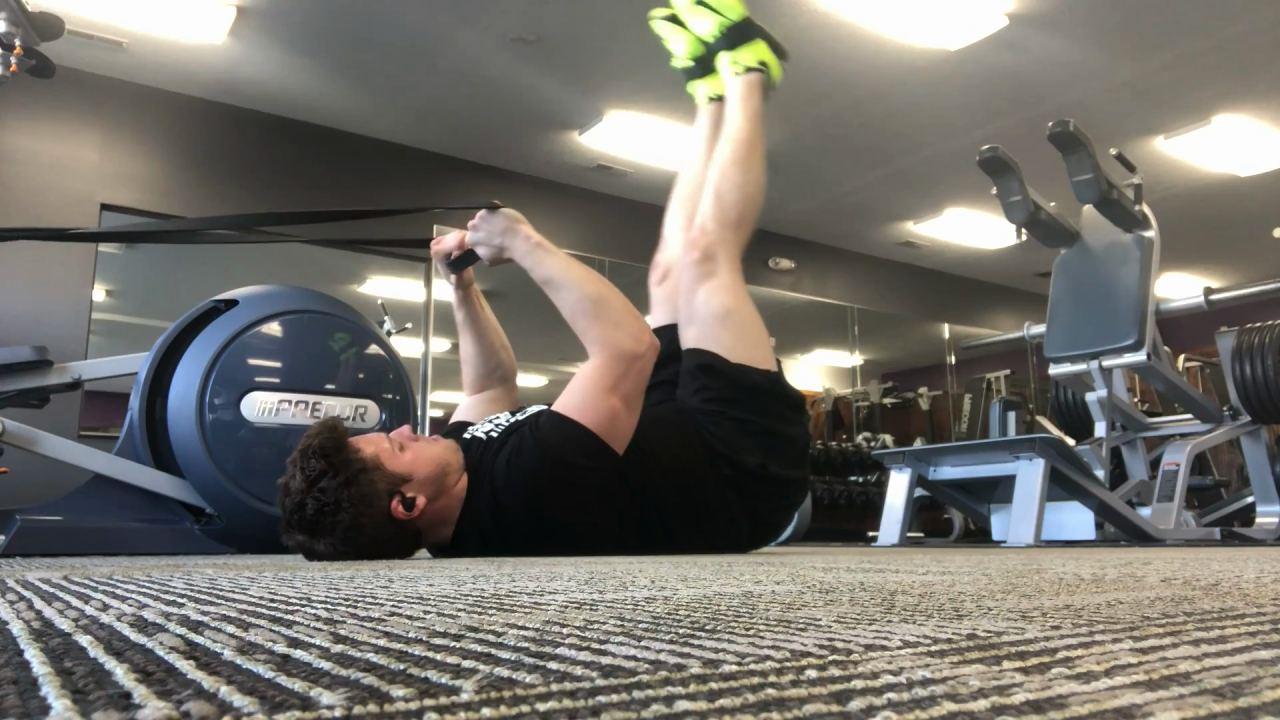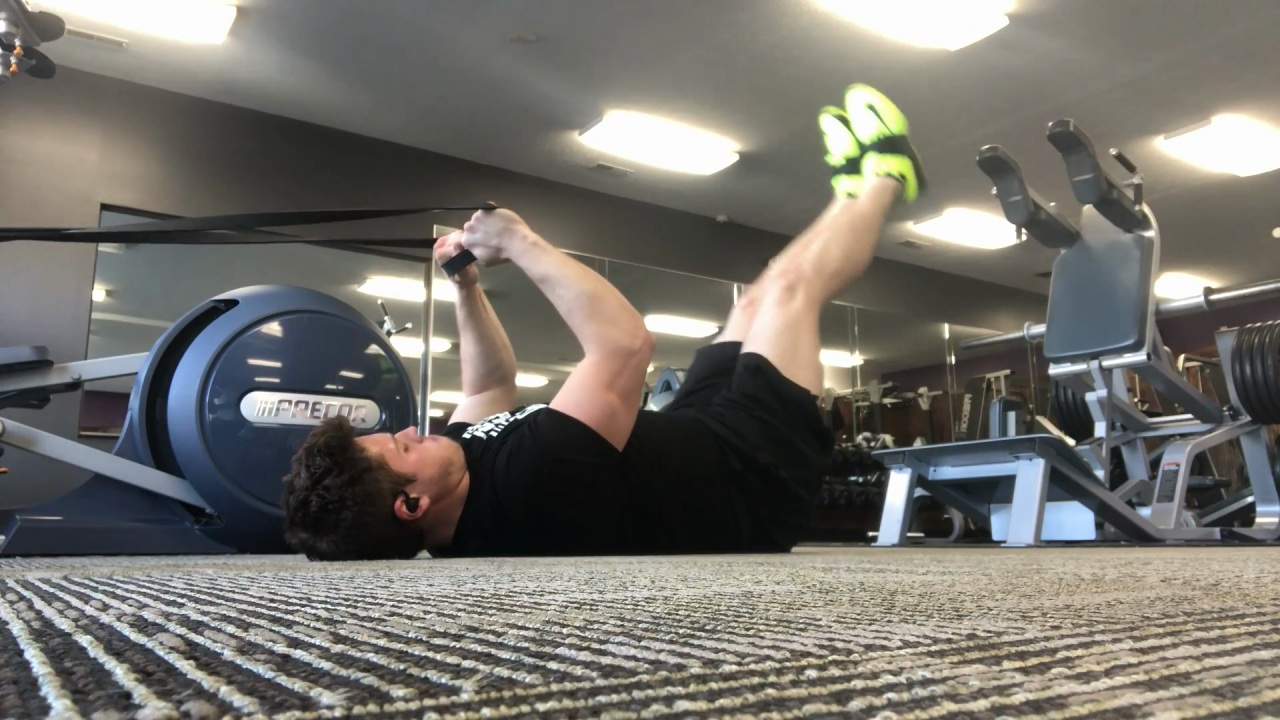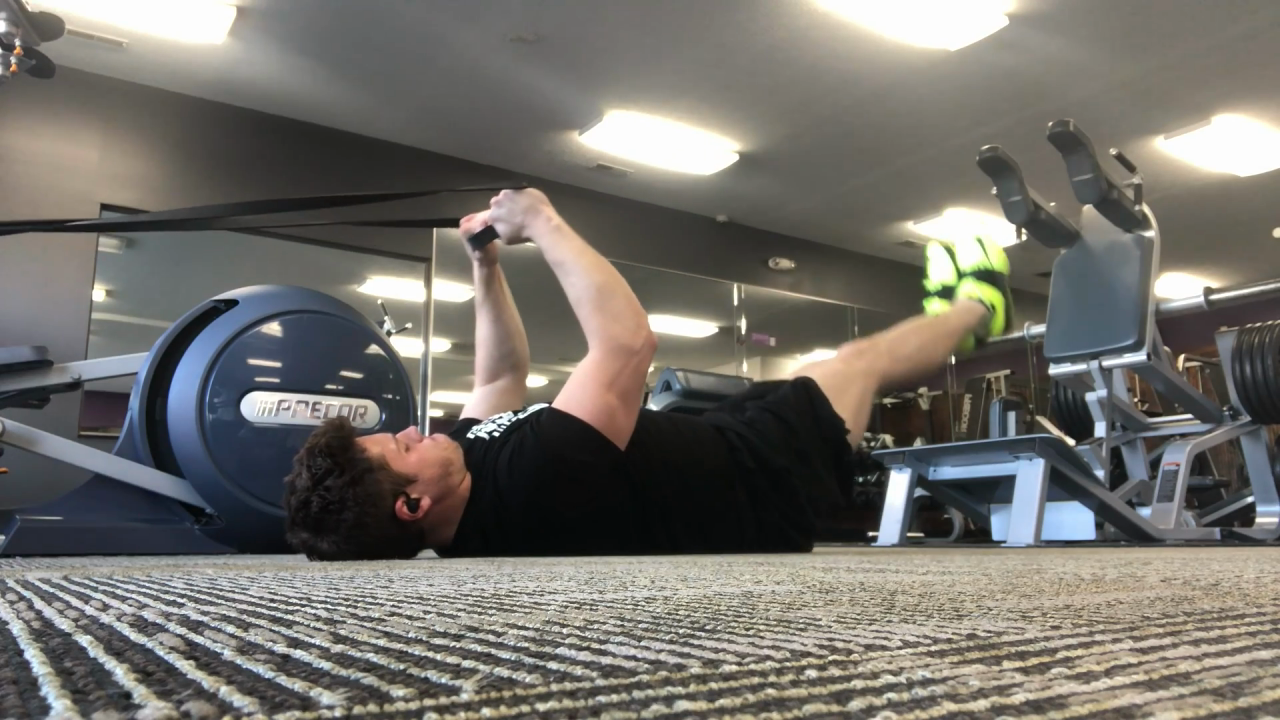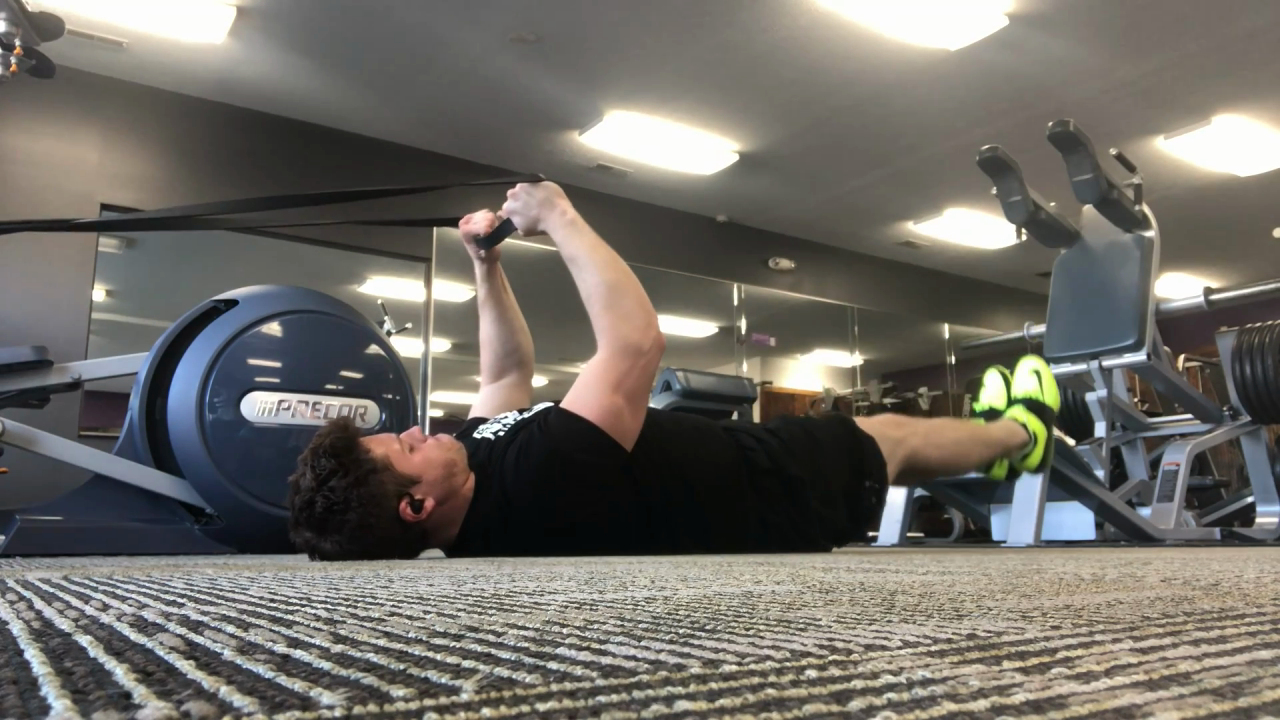
dt=0.5s
person 1, frame 1
left shoulder: (463, 490)
right shoulder: (528, 481)
left elbow: (494, 383)
right elbow: (631, 347)
left wrist: (462, 285)
right wrist: (524, 244)
left hip: (673, 438)
right hip: (742, 468)
left knee: (672, 272)
right knee: (703, 256)
left ankle: (715, 89)
right ankle: (741, 73)
person 1, frame 2
left shoulder: (462, 463)
right shoulder: (530, 482)
left elbow: (492, 387)
right elbow: (625, 345)
left wrist: (466, 285)
right wrist: (520, 244)
left hip: (696, 453)
right hip: (750, 474)
left knee: (755, 303)
right knee: (789, 287)
left ankle: (854, 187)
right ankle: (880, 176)
person 1, frame 3
left shoulder: (471, 456)
right shoulder: (536, 483)
left elbow: (502, 376)
right elbow: (627, 345)
left wrist: (486, 266)
right wrist: (544, 225)
left hip: (709, 453)
right hip: (754, 484)
left knee: (821, 372)
right knee: (857, 360)
left ankle: (953, 317)
right ankle: (971, 313)
person 1, frame 4
left shoulder: (480, 462)
right shoulder: (540, 483)
left elbow: (507, 375)
right elbow: (635, 343)
left wrist: (486, 266)
right wrist: (558, 219)
left hip: (721, 461)
right hip: (762, 492)
left knee: (879, 434)
right knee: (890, 433)
left ankle: (1001, 436)
right ankle: (1015, 435)
